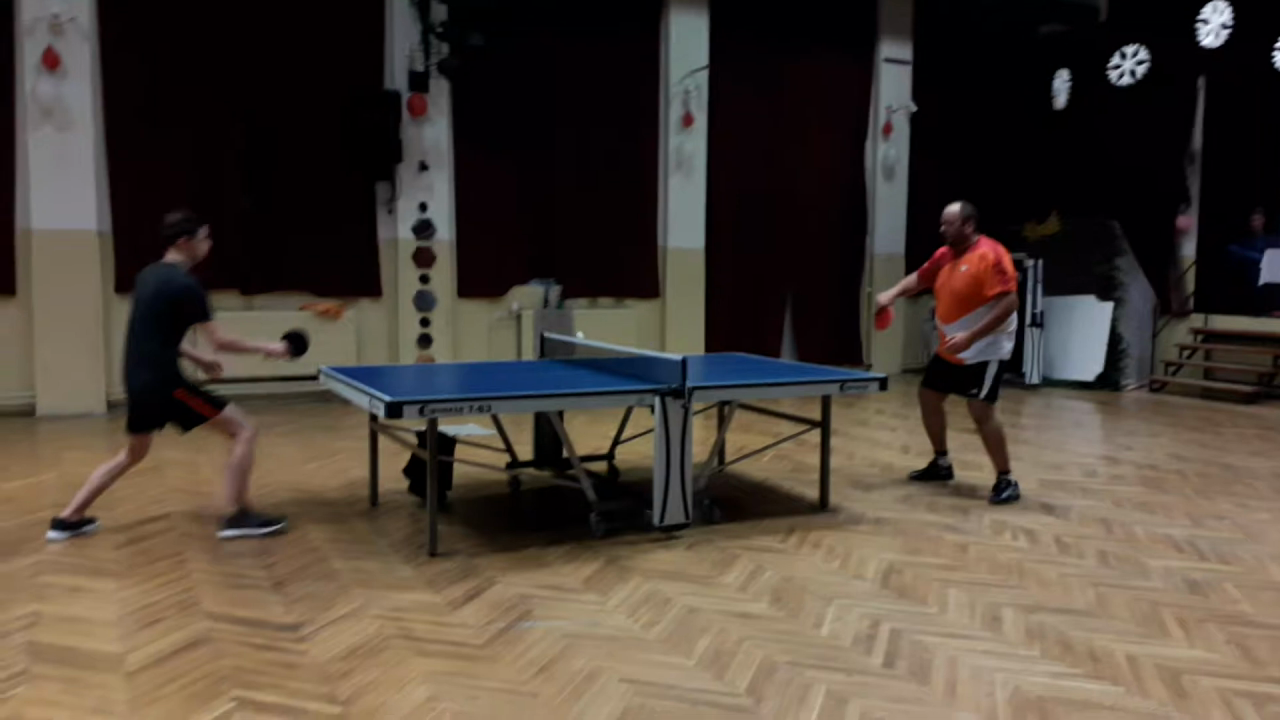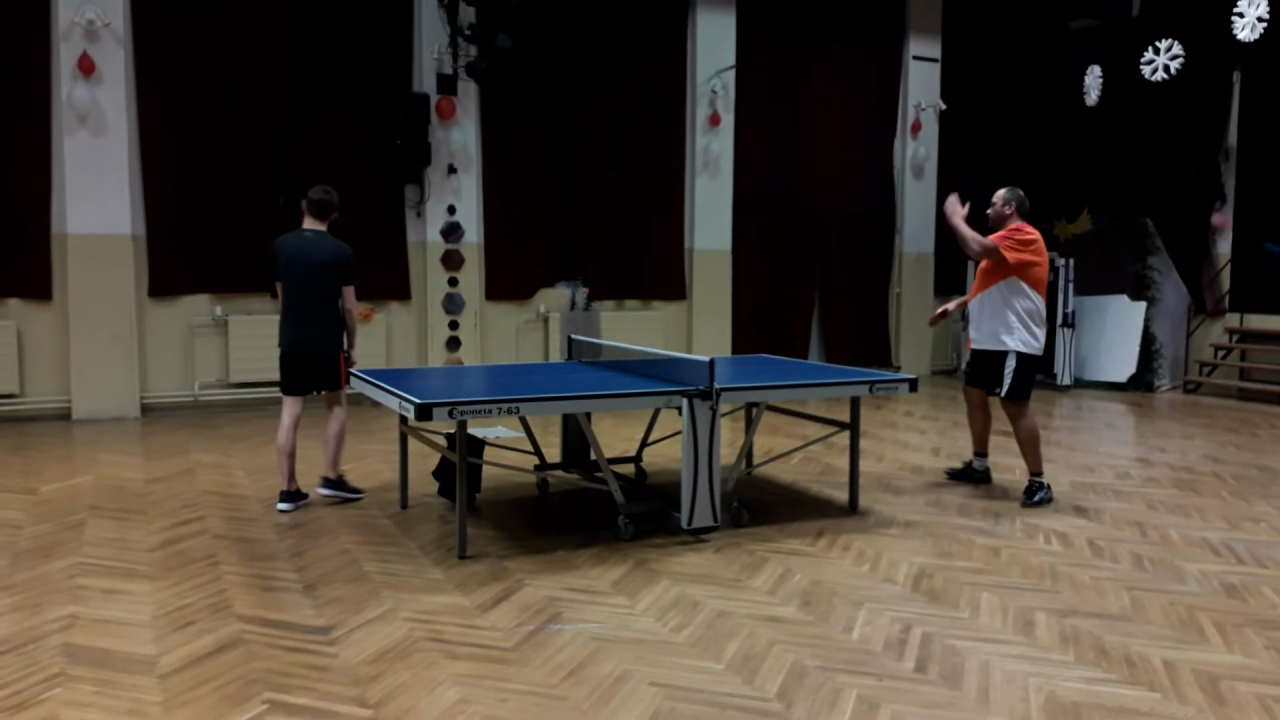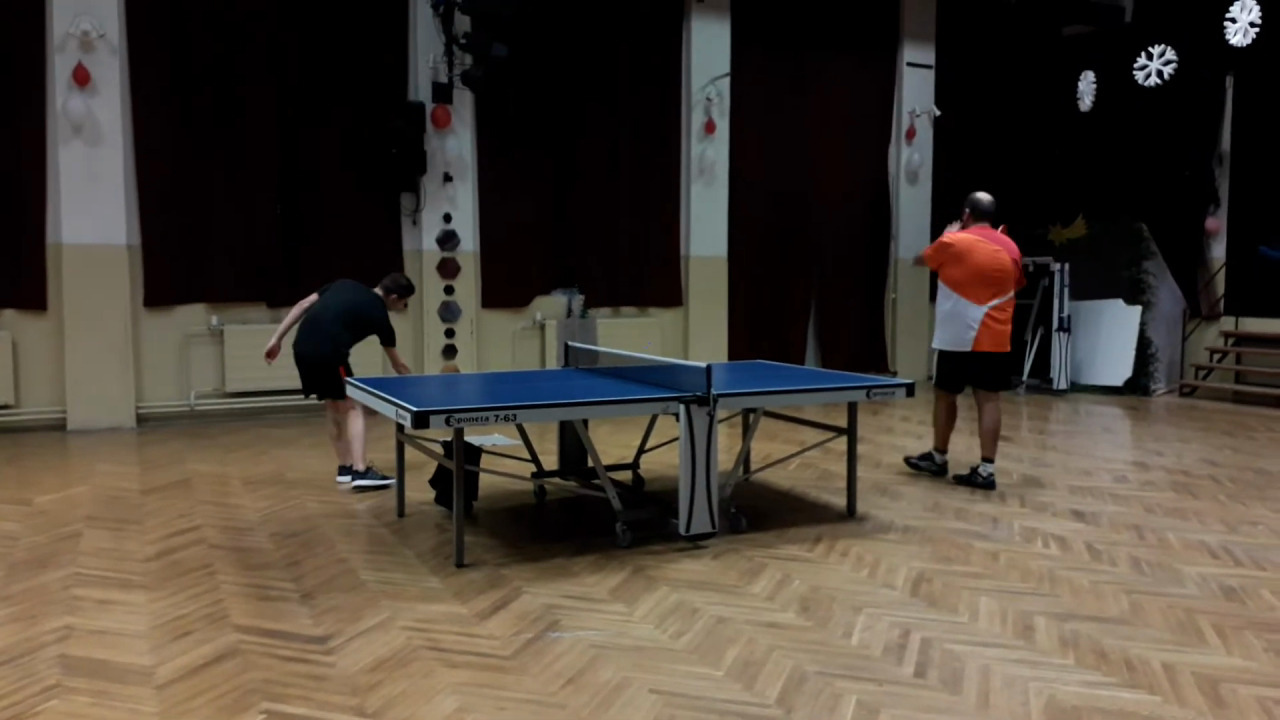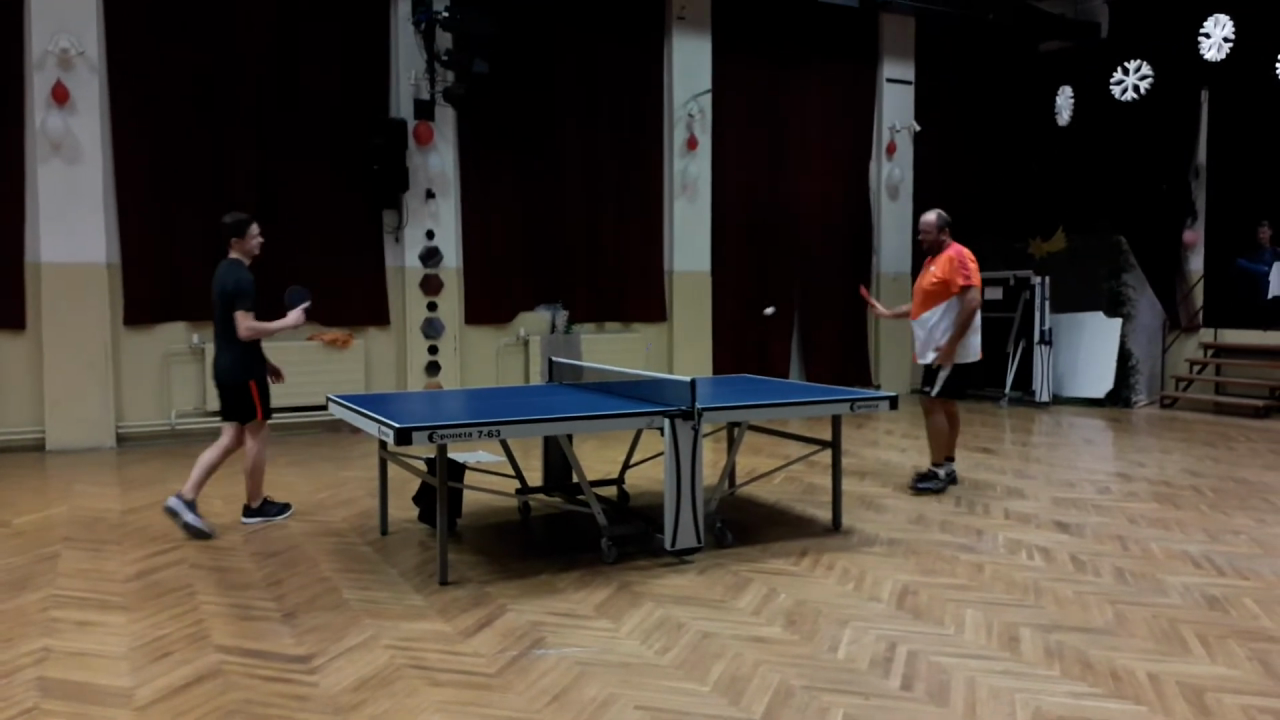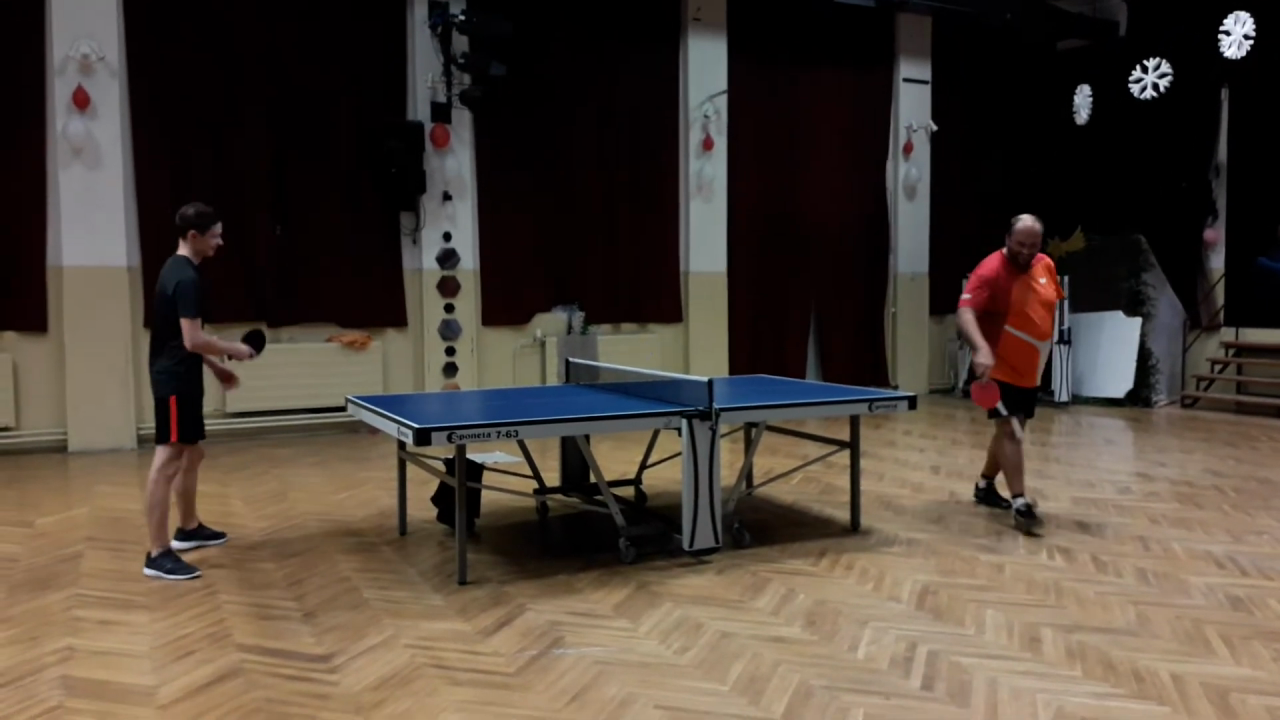
dt=1s
person 1, frame 1
left shoulder: (148, 276)
right shoulder: (184, 284)
right elbow: (218, 341)
left wrist: (196, 358)
right wrist: (266, 348)
left hip: (139, 381)
right hip: (164, 383)
left knee: (132, 453)
right knee: (243, 430)
left ankle: (68, 519)
right ankle: (237, 515)
person 1, frame 2
left shoulder: (281, 246)
right shoulder: (341, 252)
left elbow: (282, 295)
right elbow: (349, 306)
right wrist: (351, 346)
left hip: (290, 342)
right hip: (326, 342)
left knee: (290, 413)
right knee: (336, 406)
left ankle: (288, 491)
right ankle: (332, 478)
person 1, frame 3
left shoulder: (344, 285)
right shoulder: (379, 316)
left elbow: (304, 305)
right elbow: (397, 364)
left wrist: (277, 339)
left hip: (303, 349)
right hip: (329, 354)
left knee: (334, 407)
right knee: (353, 408)
left ankle: (346, 466)
right ankle: (361, 470)
person 1, frame 4
left shoulder: (225, 271)
right shoulder: (241, 278)
right elbow: (246, 331)
left wrist: (266, 361)
right wrist: (288, 321)
left hip: (227, 367)
right hip: (243, 369)
left knee: (230, 438)
right knee: (257, 435)
left ankle: (184, 498)
right ankle: (255, 505)
person 1, frame 5
left shoulder: (176, 270)
right shoulder: (186, 279)
right elbow: (193, 340)
left wrist: (215, 366)
right wrist: (232, 350)
left hip: (180, 380)
right hip: (175, 384)
left knee: (192, 455)
right knee: (168, 463)
left ankle: (189, 528)
right ankle: (158, 553)
person 2, frame 1
left shoulder: (991, 255)
right shoulder: (945, 255)
left elbow: (1009, 303)
right elbow: (920, 278)
left wrist: (971, 336)
right wrist: (892, 293)
left hip: (985, 348)
right hip: (950, 348)
left knee: (980, 409)
right knee: (928, 397)
left ankle: (1006, 480)
right ankle: (941, 463)
person 2, frame 2
left shoulder: (1023, 235)
right shoulder: (1005, 240)
left elbow: (978, 248)
left wrist: (956, 219)
right wrist: (957, 304)
left hip: (1014, 342)
right hip: (990, 339)
left knee: (1015, 407)
right knee: (974, 395)
left ankle: (1039, 482)
right ankle: (979, 465)
person 2, frame 3
left shoulder: (953, 242)
right shoulder: (1010, 248)
left elbow: (921, 259)
right elbow: (1018, 285)
left hip: (957, 338)
right hip: (996, 339)
left knee: (945, 396)
right knee: (988, 401)
left ankle: (938, 458)
right ankle: (986, 470)
person 2, frame 4
left shoulder: (957, 257)
right shoulder: (933, 260)
left elbow: (972, 302)
left wrist: (951, 344)
right wrist: (889, 313)
left hip: (950, 352)
right hip: (936, 350)
left knee: (934, 406)
right knee: (944, 406)
left ankle: (938, 472)
right ankle: (946, 468)
person 2, frame 5
left shoulder: (1046, 266)
right shoulder: (990, 272)
left elbow: (1052, 312)
right elbow: (965, 314)
left wrist: (1045, 351)
right wrist: (981, 349)
left hip: (1031, 368)
right hip: (999, 368)
left knee: (1011, 428)
right knee: (1009, 429)
left ankle: (985, 485)
right ankle: (1019, 504)
